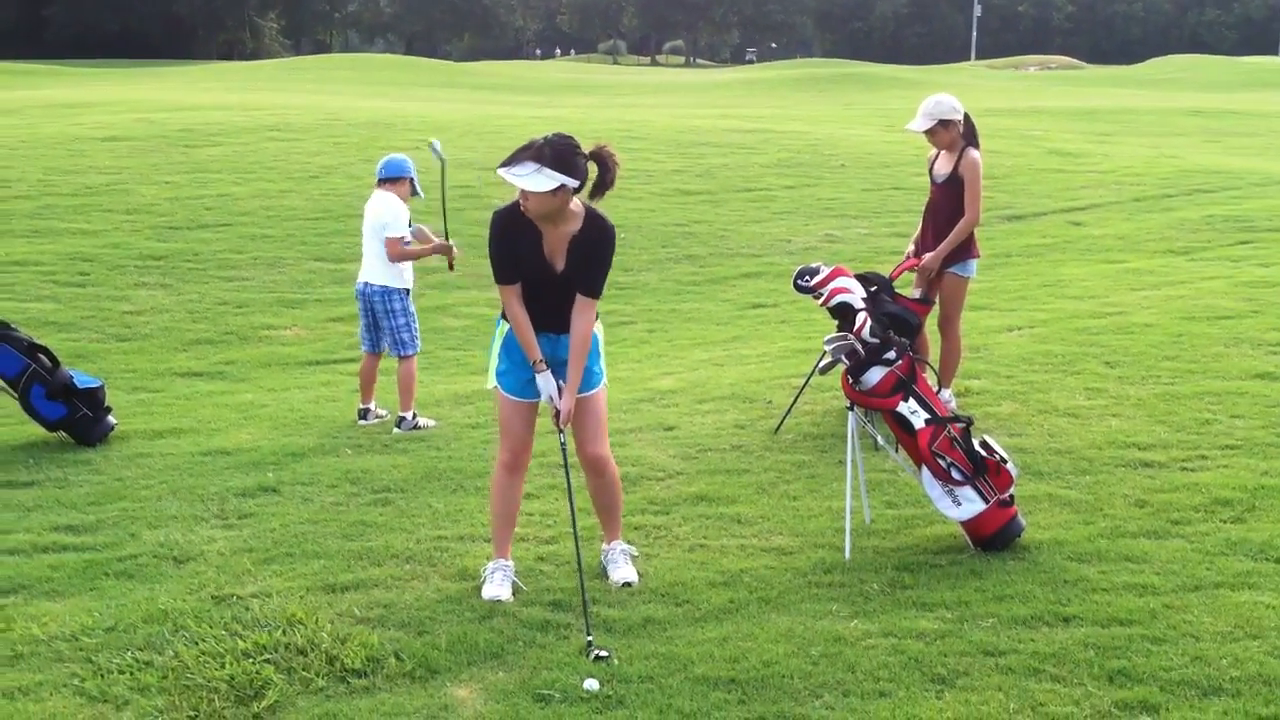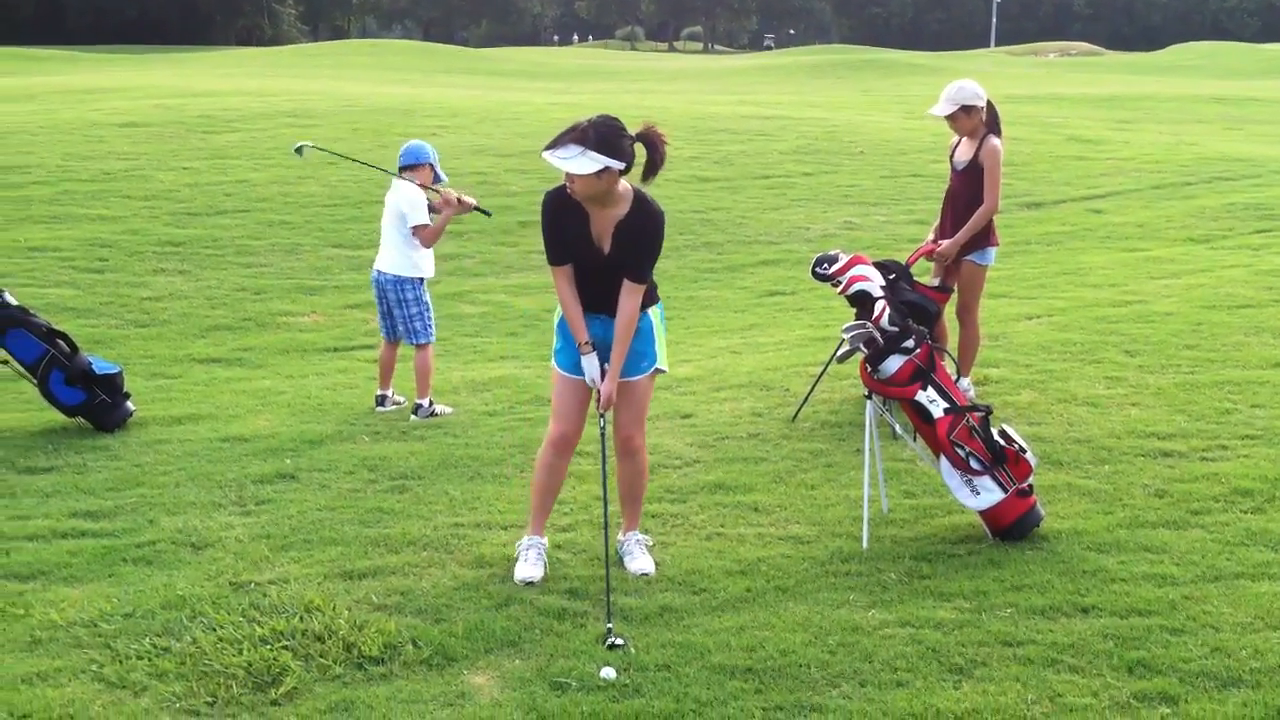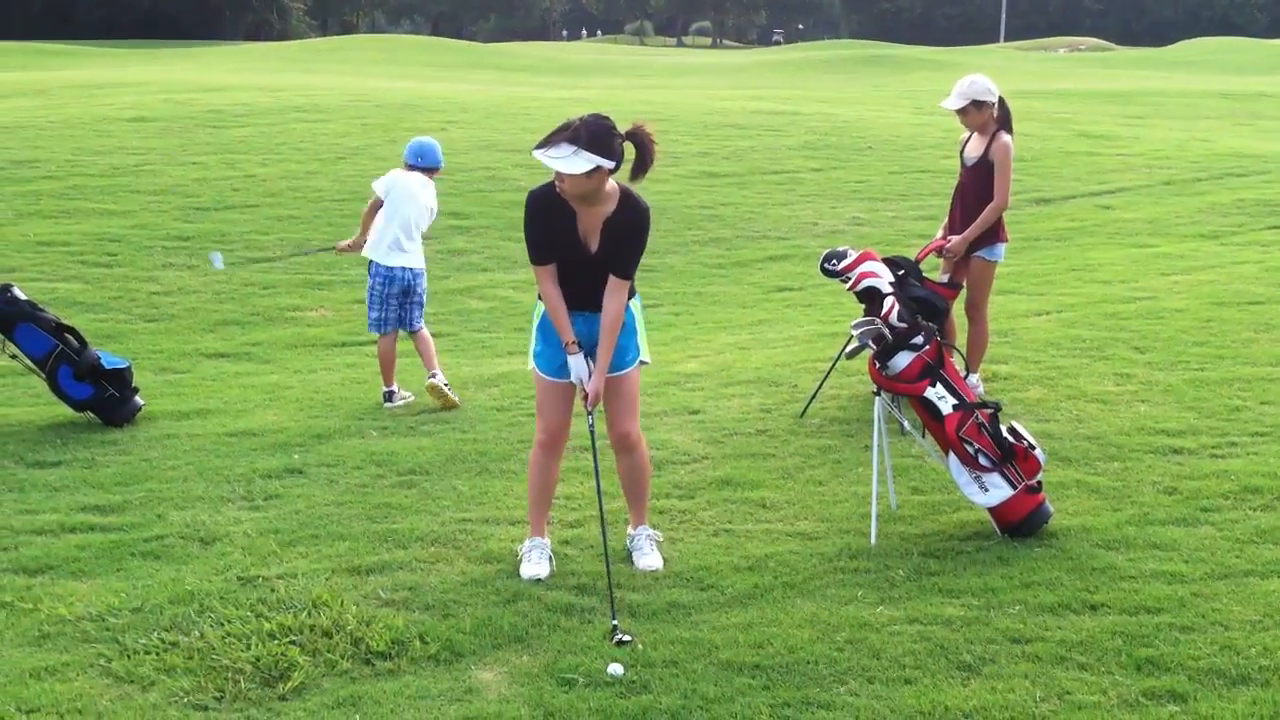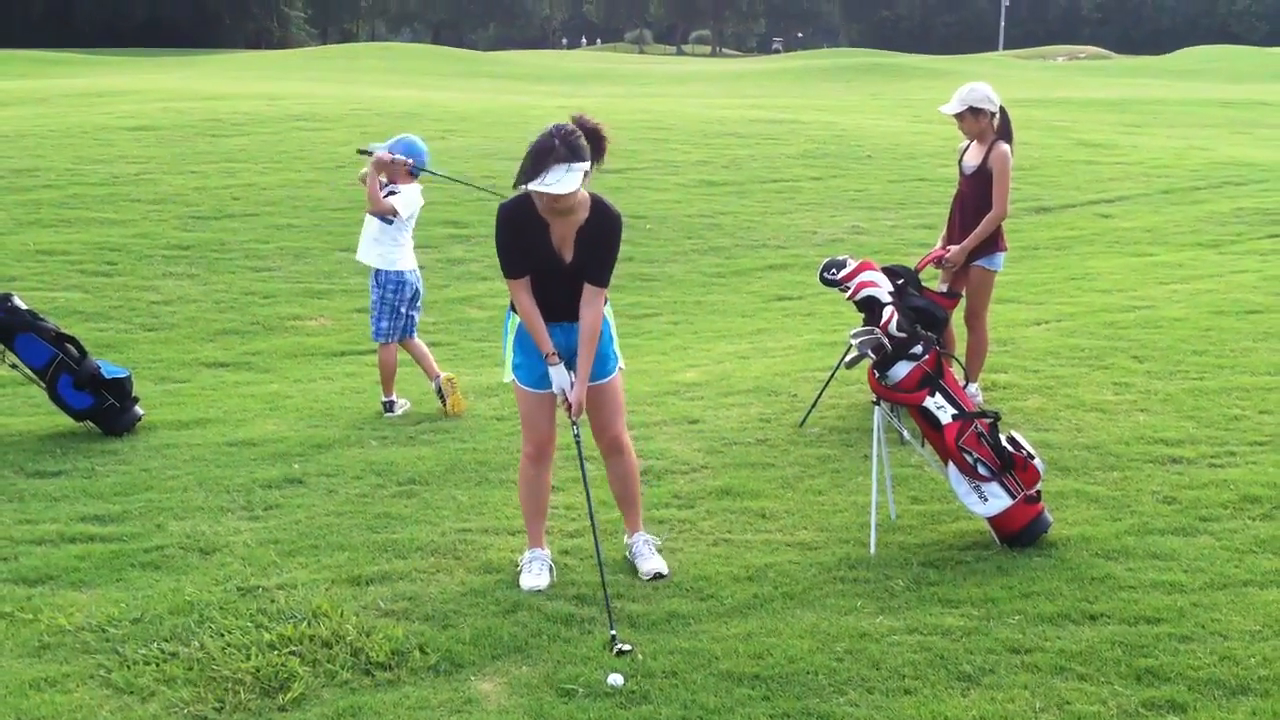
dt=0.4s
person 1, frame 1
left shoulder: (598, 232)
right shoulder: (507, 222)
left elbow: (583, 311)
right elbow: (512, 299)
left wrist: (571, 389)
right wrist: (539, 369)
left hip: (577, 343)
right hip: (521, 343)
left knee: (595, 455)
right knee: (512, 456)
left ankle: (615, 546)
right ankle: (500, 562)
person 1, frame 2
left shoulder: (647, 216)
right shoulder: (557, 204)
left elbow: (631, 296)
right elbow: (564, 280)
left wrist: (614, 373)
right wrist: (585, 349)
left hip: (634, 326)
right hip: (577, 323)
left knee: (629, 439)
right knee: (560, 436)
left ankle: (631, 536)
right ankle: (533, 539)
person 1, frame 3
left shoulder: (633, 213)
right shoulder: (542, 203)
left elbow: (615, 291)
right elbow: (546, 280)
left wrist: (602, 369)
right wrist: (571, 349)
left hip: (615, 322)
right hip: (558, 322)
left knee: (626, 434)
right knee: (550, 435)
left ankle: (641, 531)
right ankle: (536, 540)
person 1, frame 4
left shoulder: (605, 219)
right shoulder: (513, 215)
left elbow: (592, 300)
right elbow: (521, 293)
left wrist: (582, 379)
right wrist: (552, 360)
left hip: (589, 329)
right hip: (534, 332)
left knee: (615, 438)
right knee: (537, 446)
left ankle: (638, 538)
right ankle: (536, 552)
person 2, frame 1
left shoulder: (969, 159)
right shoulder: (934, 157)
left elbow: (971, 217)
left wrist: (940, 254)
right wrist: (915, 242)
left hip: (956, 254)
right hip: (929, 250)
left knee: (947, 323)
left ankle: (945, 393)
person 2, frame 2
left shoulder: (990, 147)
right shoulder: (956, 143)
left elbow: (990, 205)
left wrist: (957, 241)
right wrist: (936, 231)
left hip: (975, 242)
right hip: (949, 238)
left knee: (965, 312)
left ankle: (963, 381)
person 2, frame 3
left shoulder: (1000, 143)
right shoulder: (966, 139)
left elbow: (1000, 202)
left wrist: (967, 237)
right wrist: (945, 228)
left hip: (985, 238)
right hip: (959, 234)
left knee: (974, 308)
left ankle: (972, 378)
person 2, frame 4
left shoulder: (999, 152)
right shoulder: (965, 148)
left elbow: (999, 211)
left wrist: (966, 247)
right wrist: (944, 239)
left hip: (984, 248)
right hip: (957, 244)
left knee: (974, 318)
left ankle: (971, 387)
person 3, frame 1
left shoulder: (375, 203)
right shoulder: (395, 208)
left elbow: (412, 229)
right elbow: (396, 254)
left wrist: (436, 242)
right wrist: (433, 249)
left hip: (366, 285)
right hip: (390, 289)
left knee: (371, 351)
right knee: (407, 353)
left ankle: (366, 409)
right ankle: (406, 418)
person 3, frame 2
left shoulder: (398, 189)
right shoulder: (414, 196)
left elbow: (432, 206)
right elbow: (428, 238)
left wrist: (458, 203)
right wrist: (451, 211)
left hip: (382, 274)
right hip: (405, 279)
left knee: (391, 339)
right knee: (423, 342)
left ankle: (384, 395)
right ankle: (423, 405)
person 3, frame 3
left shoulder: (397, 177)
right shoulder: (430, 196)
left elbow: (373, 207)
left wrist: (360, 238)
left hip: (386, 267)
right hip: (414, 268)
left knee: (386, 332)
right knee: (417, 326)
left ankle: (391, 391)
right ankle: (436, 375)
person 3, frame 4
left shoulder: (409, 195)
right shoulder: (391, 184)
left elbow: (375, 208)
right elbow: (365, 177)
left wrist: (379, 167)
right wrist: (377, 166)
left hip: (390, 275)
right hip: (405, 274)
left knee: (387, 340)
right knee: (407, 336)
left ankle: (390, 401)
right ankle: (440, 380)
